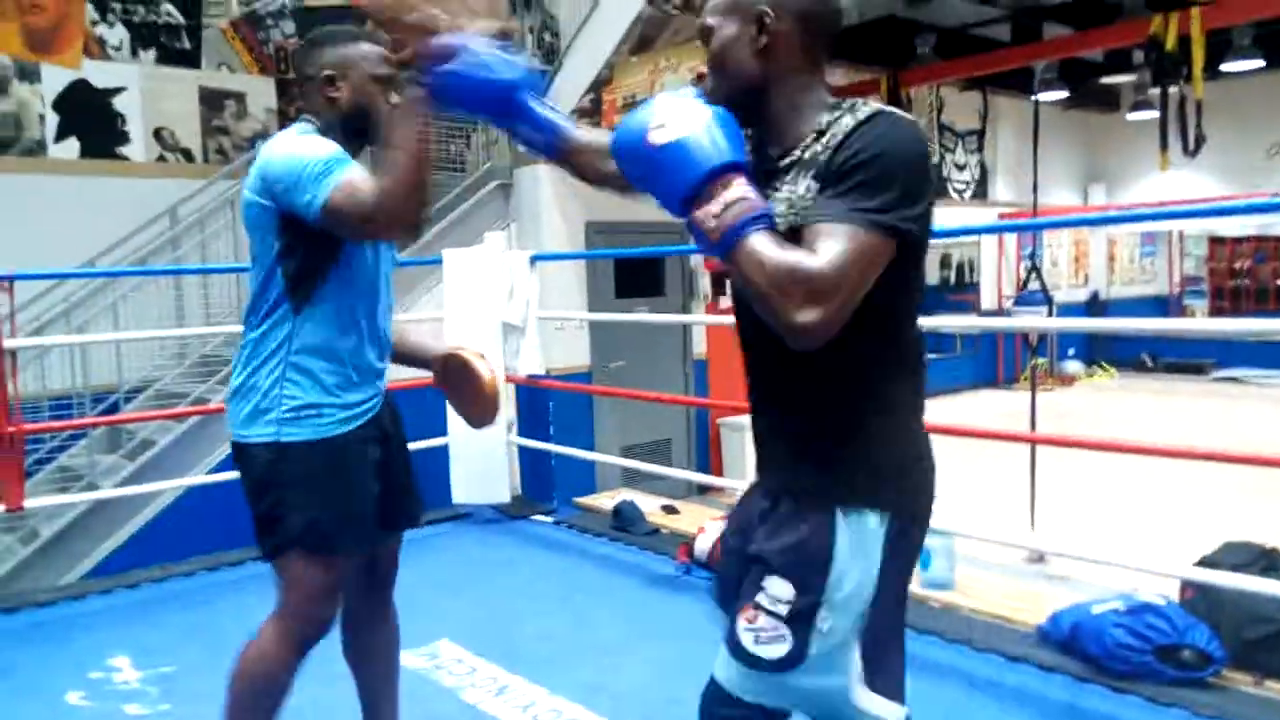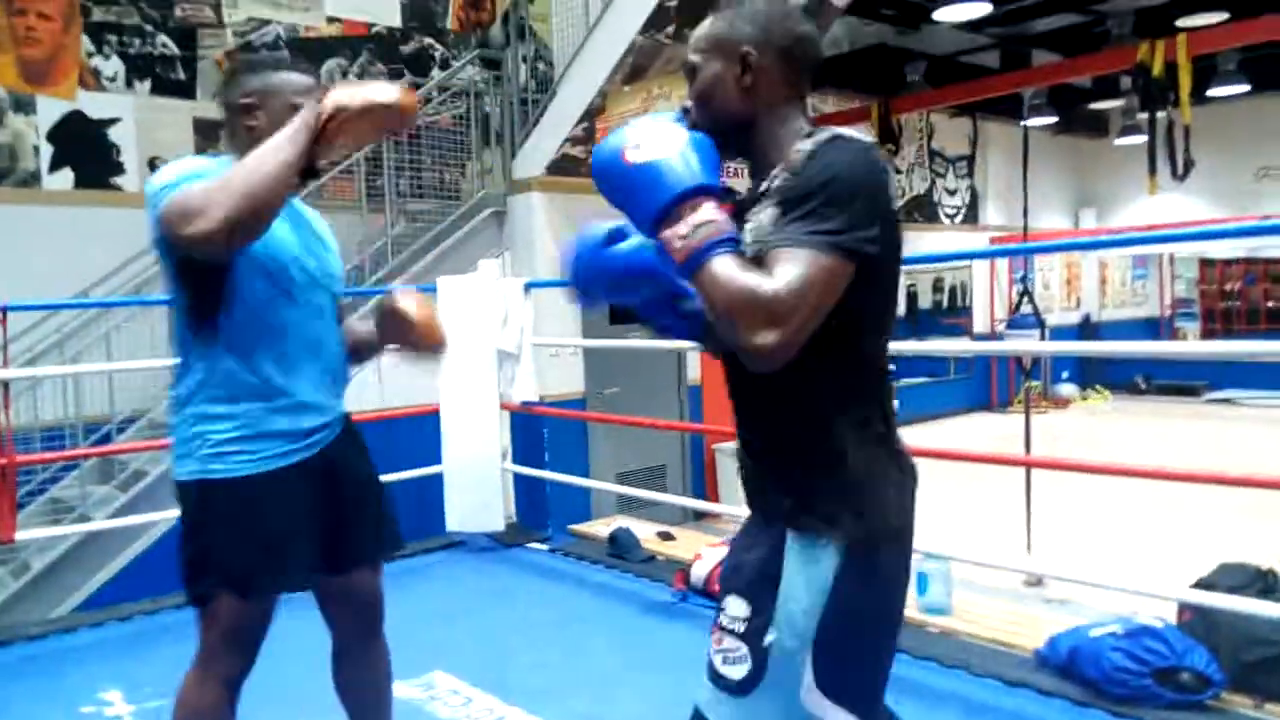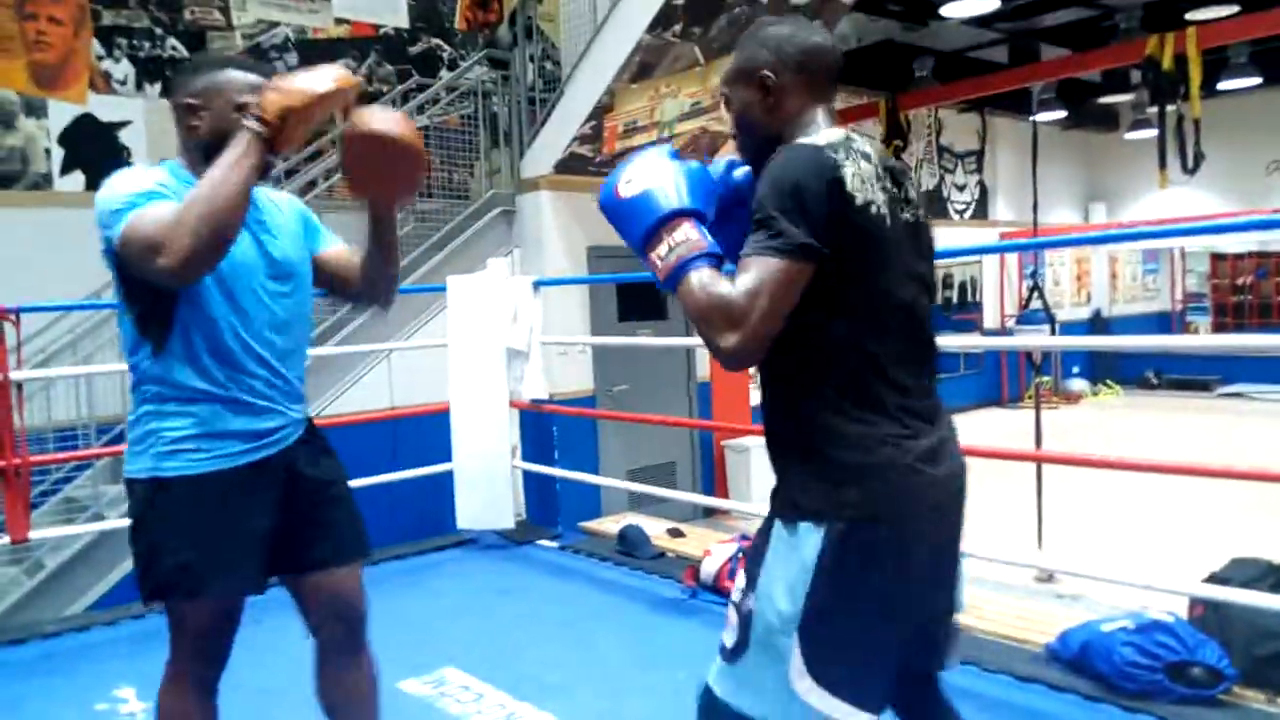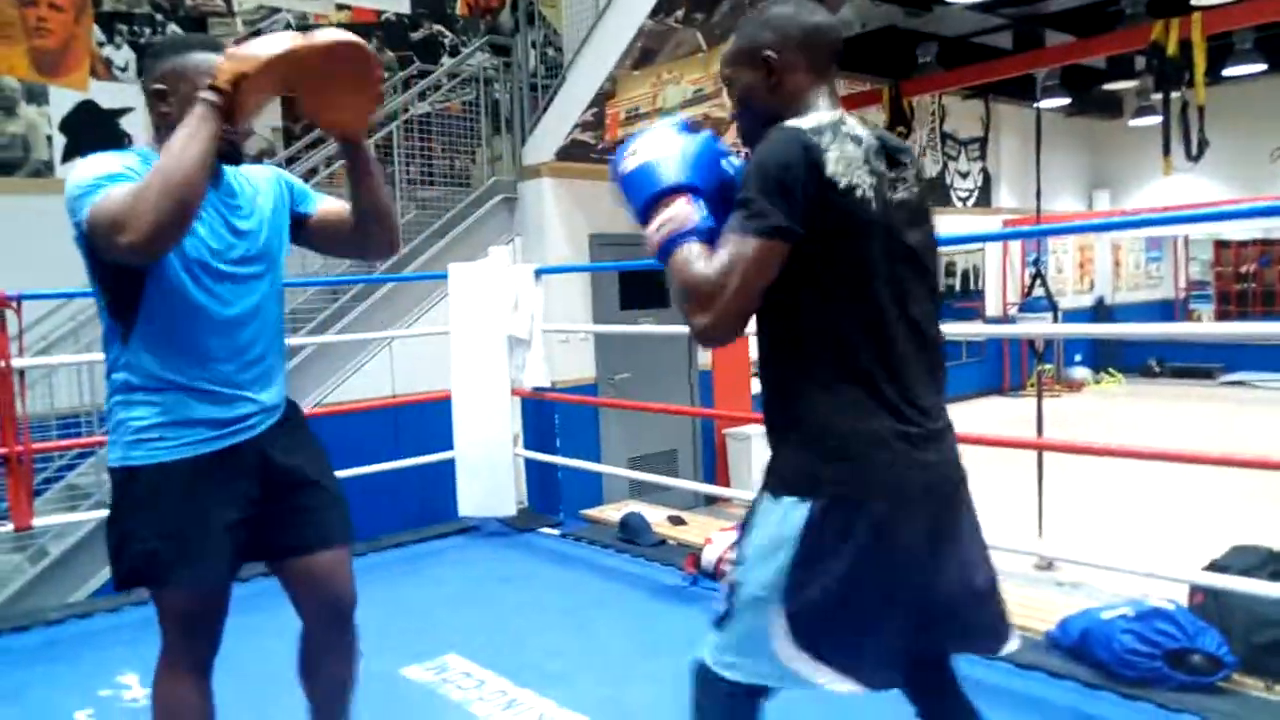
dt=0.2s
person 1, frame 1
left shoulder: (882, 143)
right shoulder: (754, 149)
left elbow: (810, 308)
right elbow: (622, 163)
left wrist: (714, 193)
right wrist: (520, 107)
left hip: (855, 487)
right hip: (799, 476)
person 1, frame 2
left shoulder: (837, 169)
right shoulder: (781, 184)
left elbow: (769, 331)
right elbow: (738, 321)
left wrist: (684, 214)
right wrist: (655, 286)
left hip: (830, 507)
right hip: (828, 495)
person 1, frame 3
left shoulder: (801, 172)
right shoulder: (889, 179)
left elbow: (734, 333)
left wrist: (670, 233)
right wrist: (742, 236)
left hip: (846, 500)
right hip: (922, 481)
person 1, frame 4
left shoulder: (792, 155)
right shoulder: (893, 159)
left elbow: (714, 315)
left wrist: (672, 213)
right wrist: (740, 216)
left hip: (839, 479)
right hip: (927, 468)
person 2, frame 1
left shoulder: (355, 173)
right shoulder: (295, 155)
right elbow: (399, 217)
left wrist: (437, 357)
right wrist: (407, 77)
left hip: (359, 416)
right hip: (296, 422)
left knee: (374, 588)
right knee: (308, 610)
person 2, frame 2
left shoulder: (310, 221)
right shoulder: (187, 180)
right elbow: (211, 227)
left wrist: (383, 332)
right wrist: (306, 126)
left hip: (327, 445)
right hip: (238, 462)
left knee: (361, 615)
right knee: (228, 650)
person 2, frame 3
left shoulder: (287, 211)
right shoulder: (137, 190)
left elbow: (373, 289)
right elbow: (180, 256)
left wrist: (381, 210)
right wrist: (252, 133)
left hip: (294, 447)
right hip: (194, 464)
left knee: (344, 620)
right knee: (199, 655)
person 2, frame 4
left shoulder: (270, 187)
right shoulder: (107, 175)
left elbow: (379, 241)
right elbow: (140, 235)
left wrist: (352, 139)
right wrist: (208, 107)
left hip: (273, 431)
right hip: (172, 452)
left knee: (332, 601)
right knee: (192, 641)
